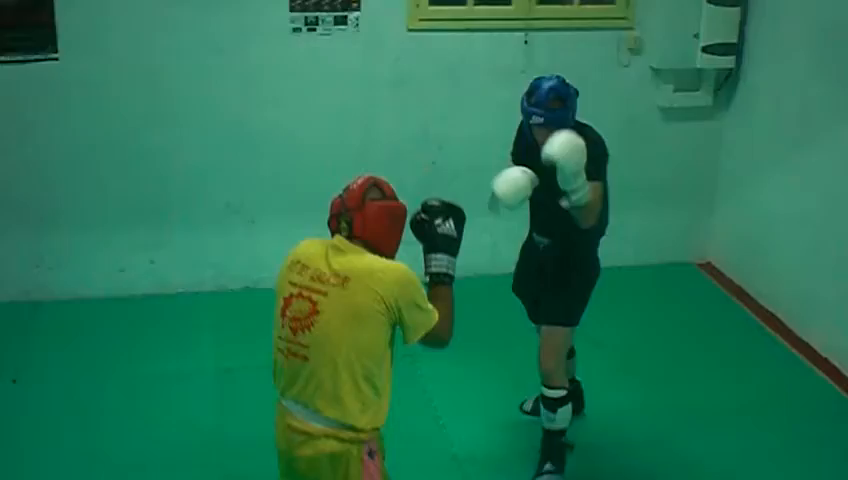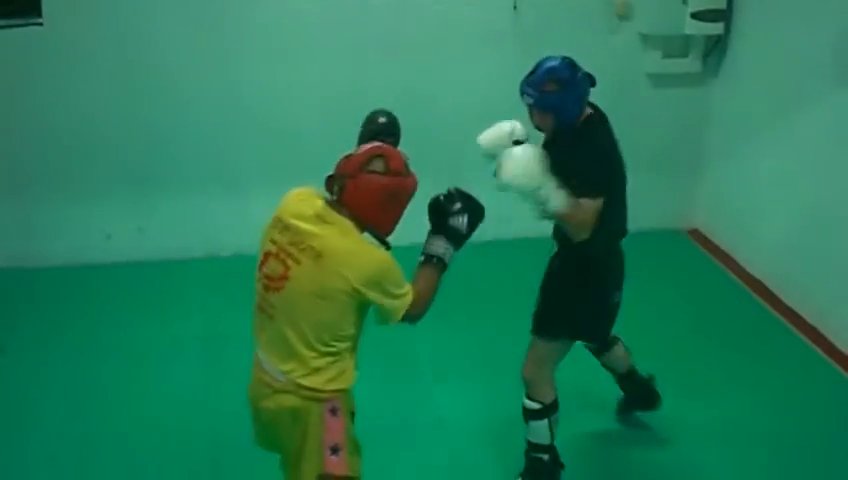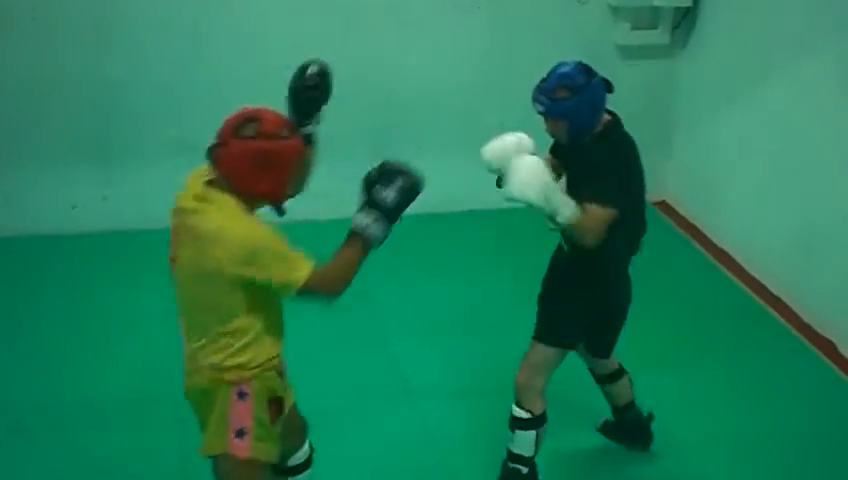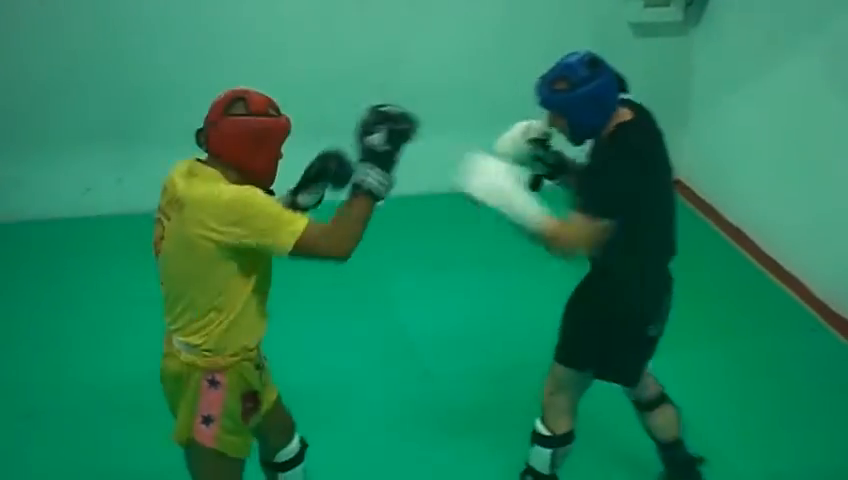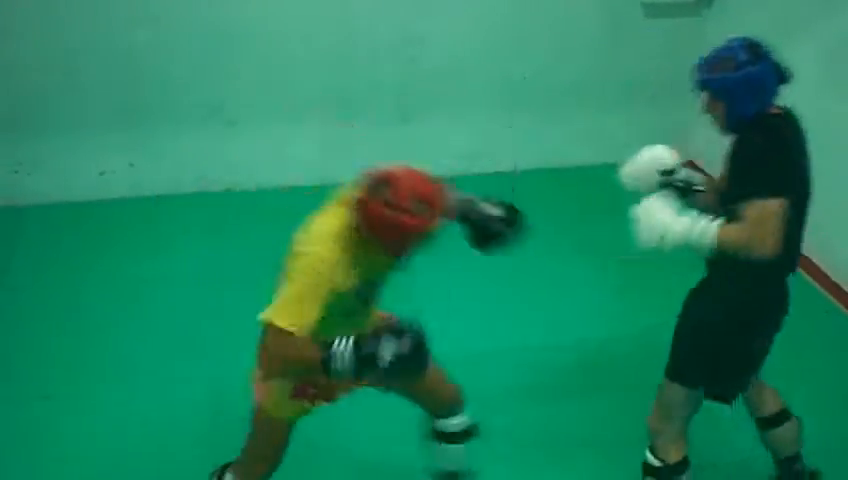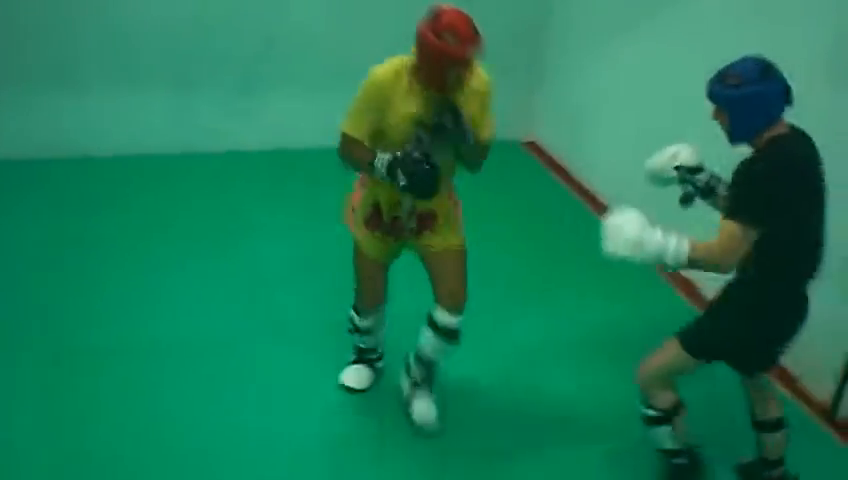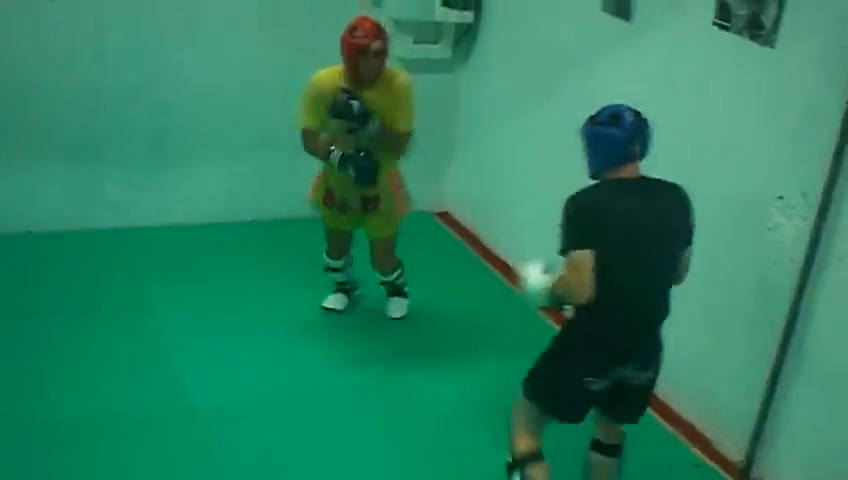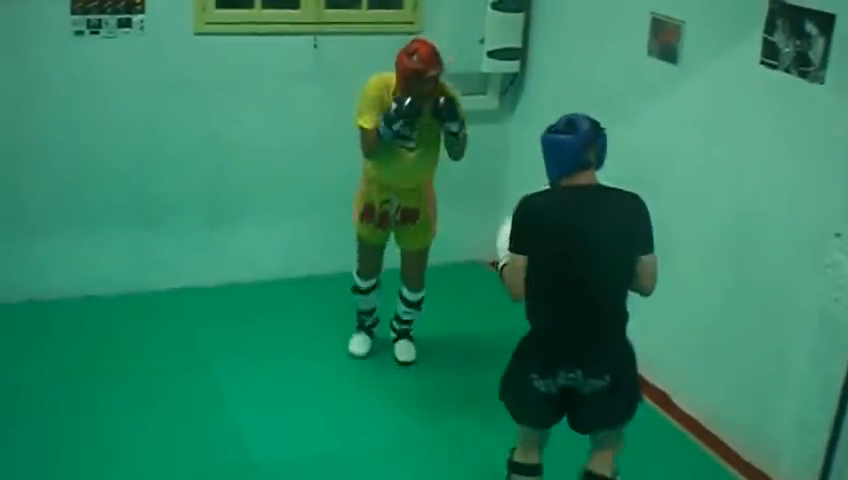
dt=0.7s
person 1, frame 1
left shoulder: (589, 145)
right shoulder: (528, 132)
left elbow: (588, 218)
right elbow: (516, 180)
left wrist: (572, 176)
right wrist: (508, 189)
left hip: (574, 257)
right hip: (539, 246)
left knee: (549, 360)
right knee: (550, 331)
right ankle: (567, 393)
person 1, frame 2
left shoulder: (594, 149)
right shoulder: (576, 123)
left elbow: (580, 228)
right elbow: (553, 167)
left wrist: (539, 189)
right wrist: (515, 149)
left hip: (587, 266)
right hip: (594, 261)
left knee: (535, 371)
right knee: (594, 336)
right ankle: (640, 389)
person 1, frame 3
left shoulder: (615, 155)
right shoulder: (582, 134)
left elbow: (589, 234)
right elbow: (557, 175)
left wrist: (549, 197)
right wrist: (522, 163)
left hip: (597, 278)
right hip: (575, 265)
left knee: (528, 380)
right knee: (594, 349)
right ankle: (631, 422)
person 1, frame 4
left shoulder: (618, 158)
right shoulder: (630, 120)
left elbow: (574, 242)
right elbow: (592, 183)
left wrist: (512, 200)
right wrist: (544, 157)
left hip: (620, 290)
right hip: (645, 280)
left knee: (559, 393)
right knee: (635, 375)
person 1, frame 5
left shoulder: (762, 142)
right shoulder: (773, 130)
left elbow: (764, 242)
right elbow: (728, 198)
left wrist: (684, 229)
right wrist: (679, 178)
left hip: (736, 300)
right hip: (759, 296)
left knee: (666, 420)
right knee: (748, 383)
person 1, frame 6
left shoulder: (764, 169)
right shoulder: (795, 145)
left elbow: (726, 255)
left wrist: (653, 244)
right wrist: (701, 181)
left hip: (759, 300)
right hip: (784, 296)
left knee: (652, 376)
right knee: (754, 376)
person 1, frame 7
left shoulder: (586, 204)
right shoulder: (676, 200)
left elbow: (580, 291)
right elbow: (678, 274)
left wrist: (546, 287)
left hip: (588, 346)
right hip: (643, 349)
left knee: (524, 427)
right knee: (610, 422)
person 1, frame 8
left shoulder: (533, 209)
right shoulder: (631, 208)
left elbow: (516, 289)
right elbow: (646, 284)
left wrist: (506, 257)
left hip: (544, 353)
right hip: (607, 356)
left knee: (529, 445)
right knee: (606, 445)
person 2, frame 1
left shoulder: (301, 254)
right shoulder: (390, 278)
right elbow: (440, 334)
right wrist: (442, 257)
left hip: (291, 428)
right hip: (341, 444)
person 2, frame 2
left shoulder: (295, 203)
right shoulder: (366, 261)
right elbow: (411, 309)
left wrist: (360, 166)
right wrist: (444, 241)
left hip: (267, 383)
right hip: (307, 401)
person 2, frame 3
left shoulder: (203, 185)
right shoulder: (244, 237)
left elbow: (288, 189)
right elbow: (329, 283)
left wrist: (304, 117)
right wrist: (376, 216)
left hip: (250, 362)
right hip: (233, 380)
left knee: (294, 436)
person 2, frame 4
left shoulder: (188, 175)
right shoulder: (231, 203)
right elbow: (337, 244)
left wrist: (306, 194)
right wrist: (374, 168)
left hip: (232, 357)
right hip: (210, 371)
left knee: (280, 434)
person 2, frame 5
left shoulder: (385, 200)
right shoulder: (320, 254)
left elbow: (439, 196)
right elbow: (278, 357)
left wrist: (470, 209)
right wrist: (359, 356)
left hip: (361, 327)
right hip: (305, 348)
left knee: (447, 398)
person 2, frame 6
left shoulder: (477, 86)
right shoulder: (384, 80)
left elbow: (478, 158)
right elbow: (348, 150)
left wrist: (460, 141)
right wrist: (392, 166)
left hip: (434, 204)
right hip: (381, 199)
left knee: (453, 303)
right knee: (368, 300)
left ankle: (421, 375)
right ankle: (366, 356)
person 2, frame 7
left shoulder: (398, 85)
right shoulder: (322, 83)
left elbow: (399, 146)
right elbow: (309, 139)
left wrist: (366, 121)
right wrist: (341, 158)
left hip: (379, 185)
right hip: (337, 181)
left knee: (383, 256)
right knee: (336, 249)
left ankle: (396, 287)
right ankle: (344, 286)
person 2, frame 8
left shoulder: (444, 97)
right shoulder: (378, 87)
left elbow: (457, 154)
right elbow: (368, 149)
left wrist: (454, 123)
right wrist: (392, 122)
left hip: (416, 196)
right hip: (376, 192)
left knee: (413, 275)
right knee: (367, 266)
left ankle: (403, 330)
right ankle: (365, 324)
